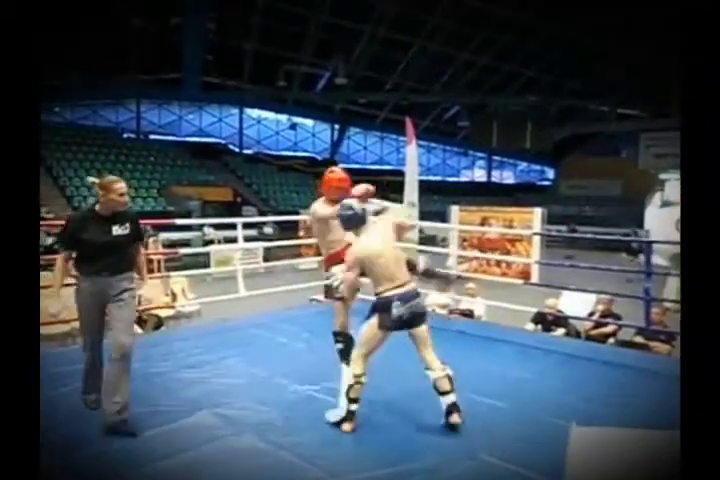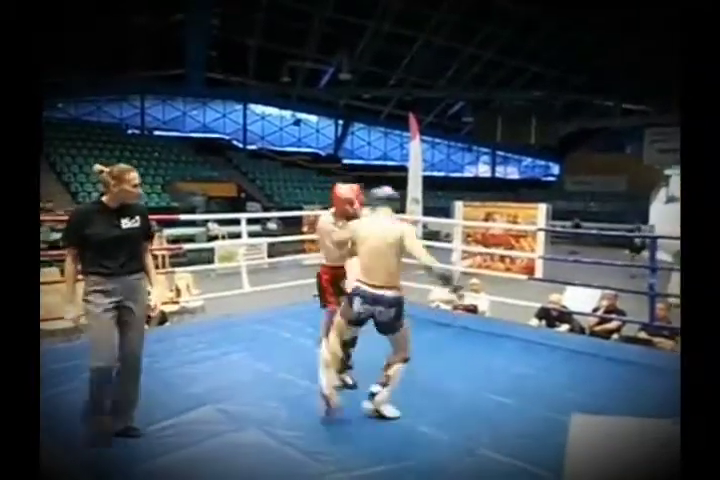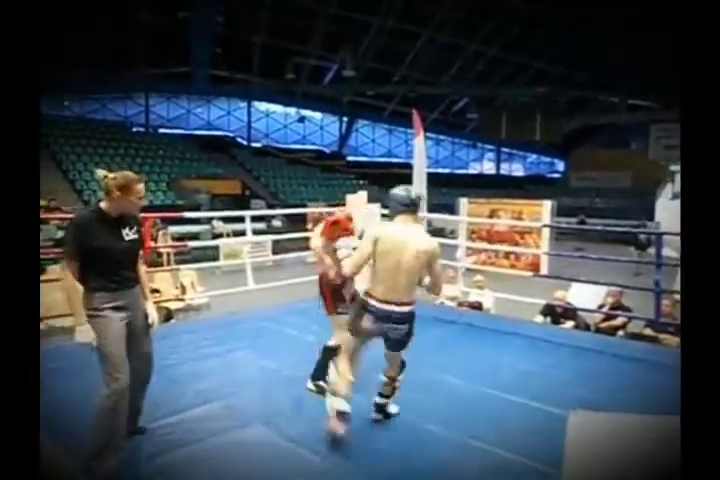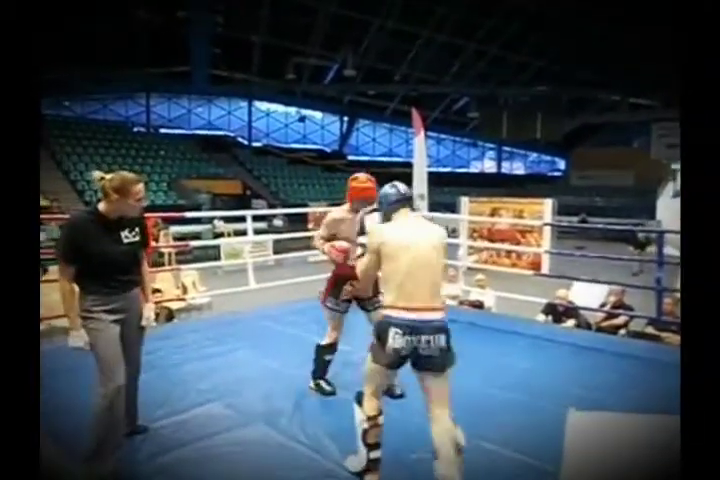
dt=0.4s
person 1, frame 1
left shoulder: (129, 218)
right shoulder: (79, 220)
left elbow: (138, 252)
right elbow: (63, 259)
left wrist: (144, 283)
right wrist: (56, 295)
left hip: (122, 286)
right hip: (89, 287)
left knee: (122, 347)
right knee: (92, 346)
left ankle: (115, 415)
right ankle: (92, 393)
person 1, frame 2
left shoulder: (139, 213)
right shoulder: (85, 214)
right elbow: (72, 259)
left wrist: (153, 286)
right wrist: (71, 301)
left hip: (134, 288)
right hip: (101, 291)
left knee: (132, 358)
right knee: (104, 361)
left ankle: (119, 420)
right ankle: (97, 420)
person 1, frame 3
left shoulder: (132, 220)
right shoulder: (84, 223)
right elbow: (70, 272)
left wrist: (148, 300)
left hip: (133, 300)
right hip: (104, 305)
left knee: (143, 368)
right knee: (118, 381)
left ankle: (128, 423)
person 1, frame 4
left shoulder: (136, 220)
right shoulder: (80, 225)
right elbow: (66, 279)
left wrist: (148, 301)
right wrist: (75, 326)
left hip: (131, 302)
right hip: (99, 308)
left knee: (131, 372)
right knee: (114, 381)
left ankle: (127, 423)
right ankle: (100, 460)
person 2, frame 1
left shoulder: (357, 250)
right shoulder: (381, 225)
left elbow: (347, 291)
left hip: (391, 305)
right hip: (412, 297)
left knee: (359, 356)
right knee: (429, 355)
left ankle: (347, 416)
right ankle: (453, 411)
person 2, frame 2
left shoulder: (358, 225)
right shoulder: (403, 228)
left elbow: (336, 239)
right elbow: (425, 261)
right wrist: (443, 274)
left hip: (362, 296)
right hip: (390, 301)
left knee: (336, 337)
right knee: (401, 353)
left ankle: (329, 393)
right ankle: (377, 403)
person 2, frame 3
left shoulder: (378, 231)
right shoulder: (430, 245)
left elbow: (349, 271)
right elbow: (435, 290)
left wrist: (350, 252)
left hip: (371, 310)
right hip: (402, 317)
left knee: (346, 358)
right knee: (395, 362)
left ankle: (339, 417)
right ankle: (382, 407)
person 2, frame 4
left shoulder: (380, 235)
right shoulder: (438, 233)
left elbow: (364, 284)
left hip: (395, 327)
right hip: (434, 328)
left knee: (370, 396)
right knee: (441, 412)
person 3, frame 1
left shoulder: (341, 208)
right shoulder: (317, 209)
right elbow: (332, 215)
right wrist: (357, 193)
right hip: (336, 262)
right knee: (341, 323)
right ankle: (349, 374)
person 3, frame 2
left shoulder: (343, 217)
right shoulder: (326, 222)
right elbow: (339, 253)
left hip: (340, 273)
right hip: (331, 275)
left knee: (334, 320)
right ankle: (341, 370)
person 3, frame 3
left shoulder: (332, 224)
right shoulder: (319, 245)
left hip: (343, 279)
right hip: (333, 285)
right knee: (341, 335)
right ankle: (316, 379)
person 3, frame 4
right shoulder: (335, 217)
right elbow: (318, 240)
right wrist: (328, 249)
right hip: (341, 279)
right knee: (333, 334)
right ankle: (318, 378)
